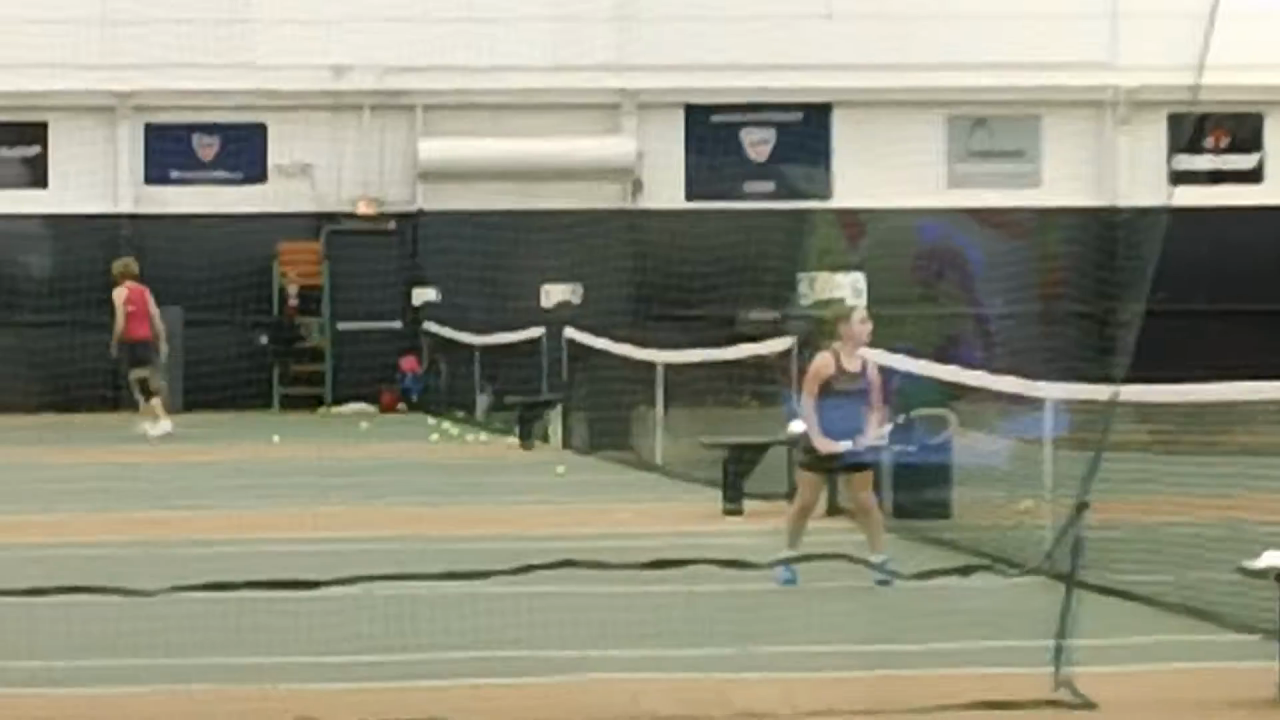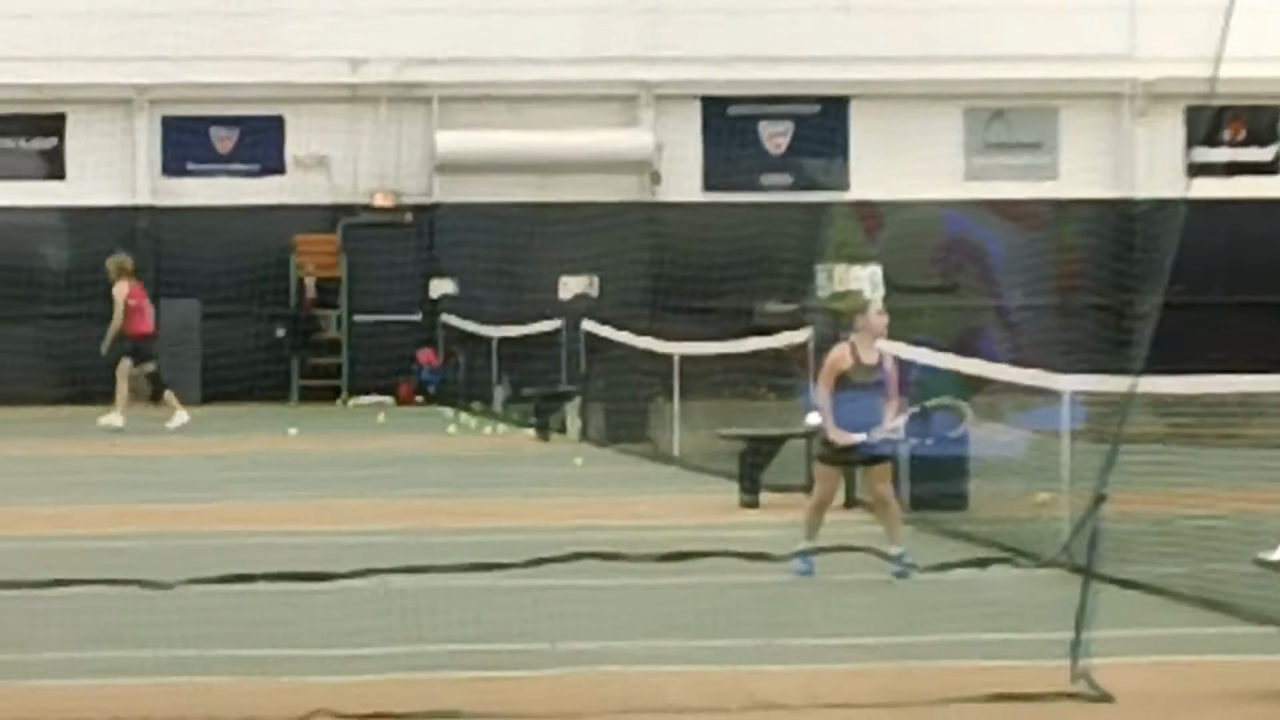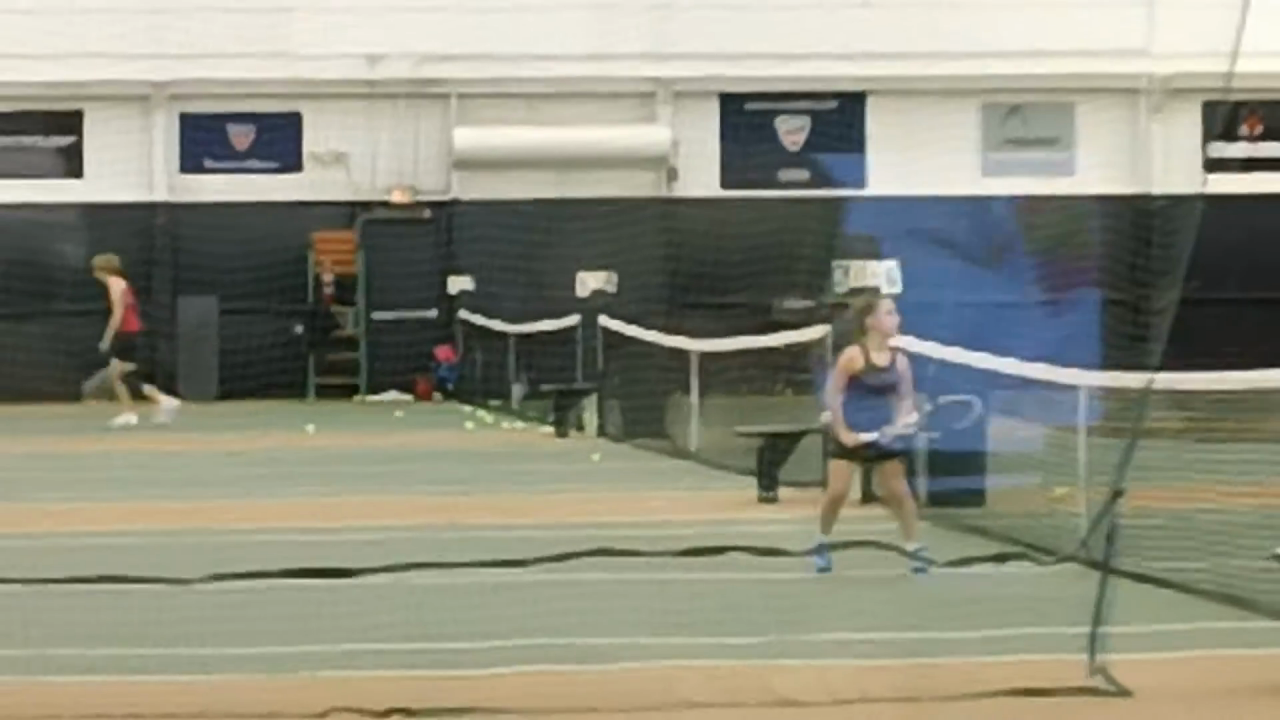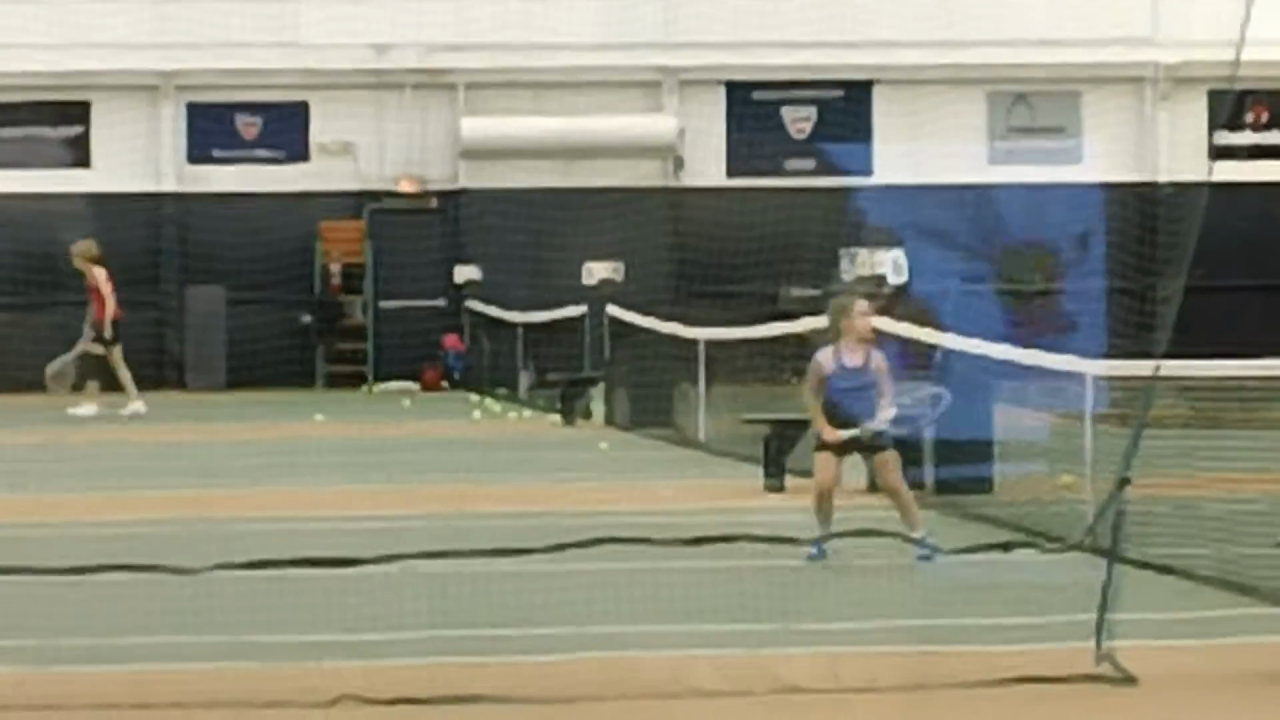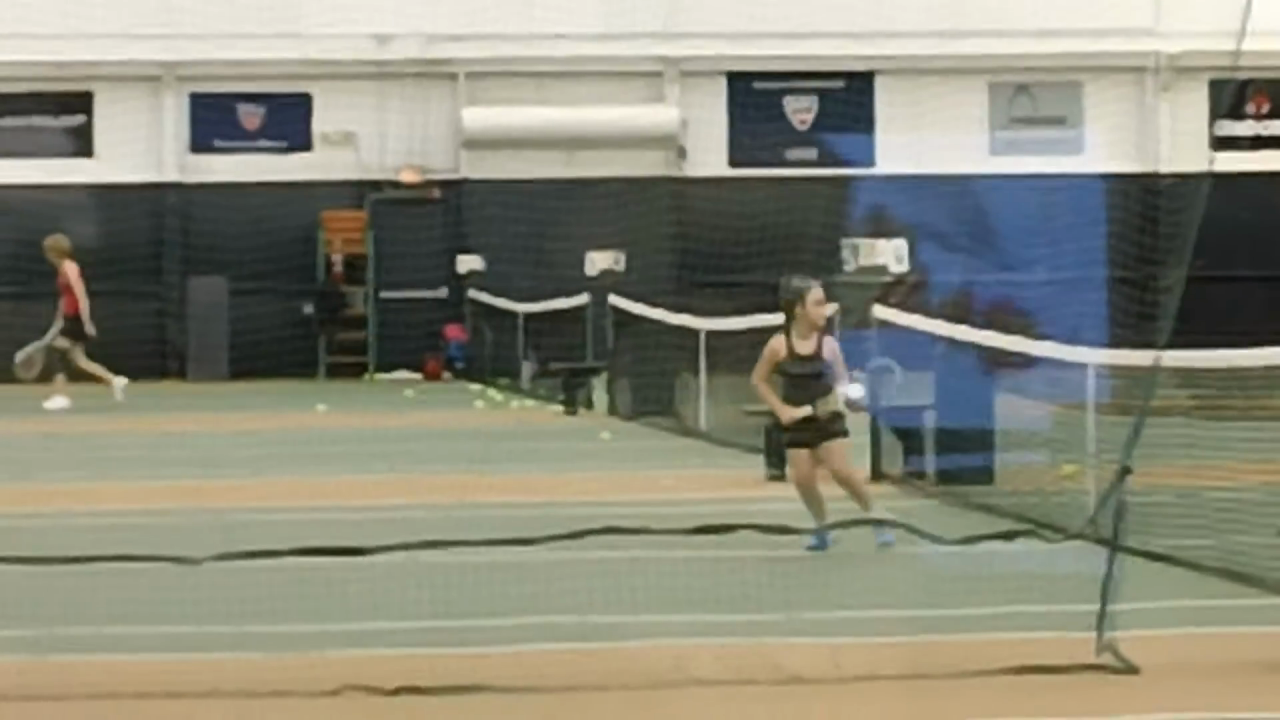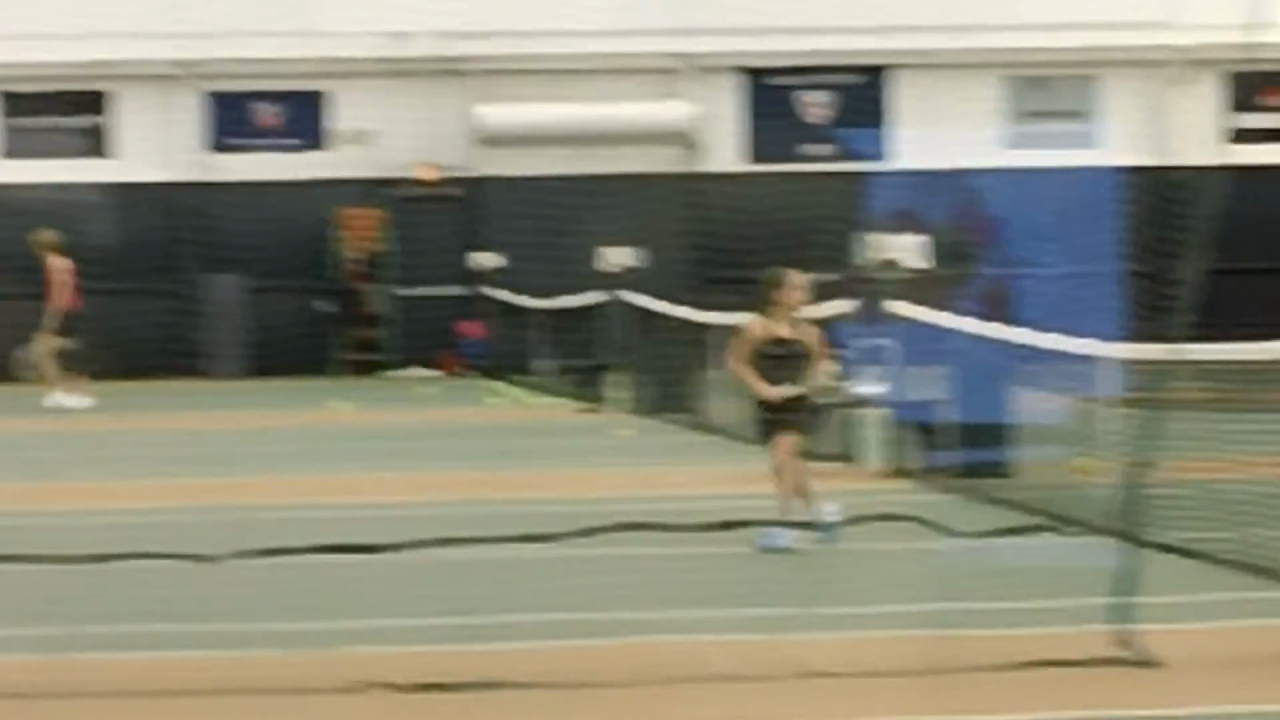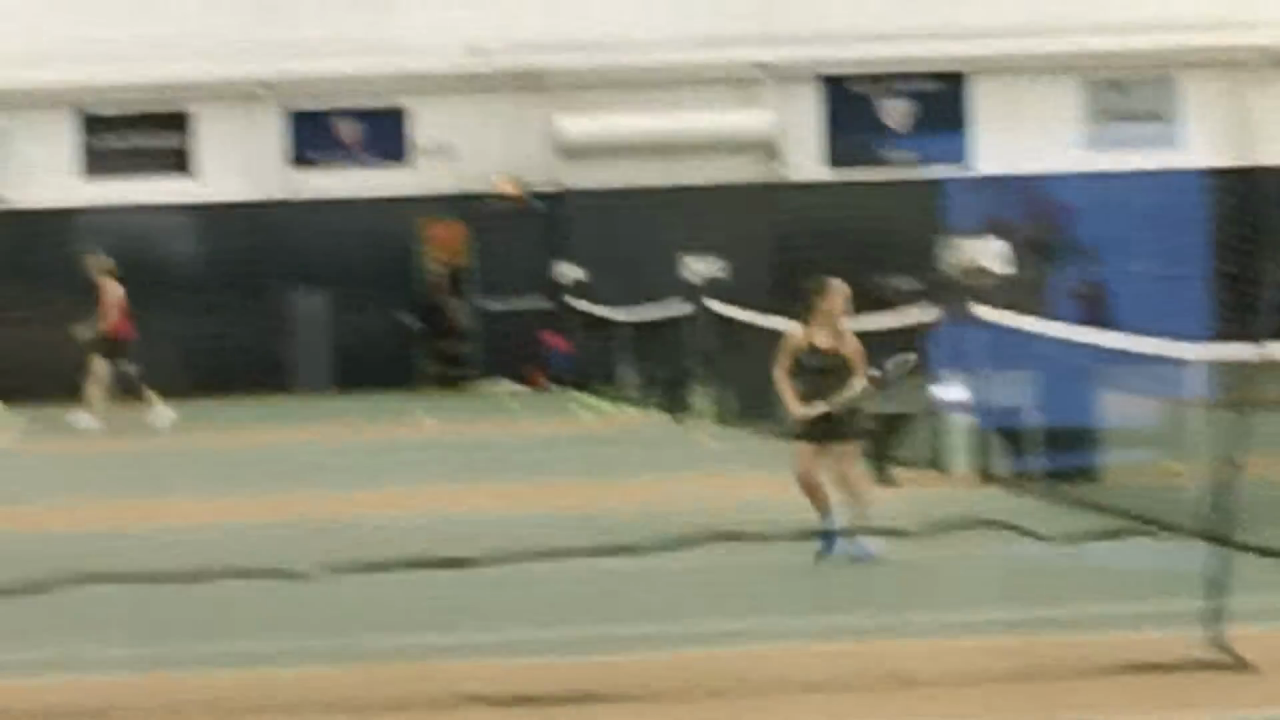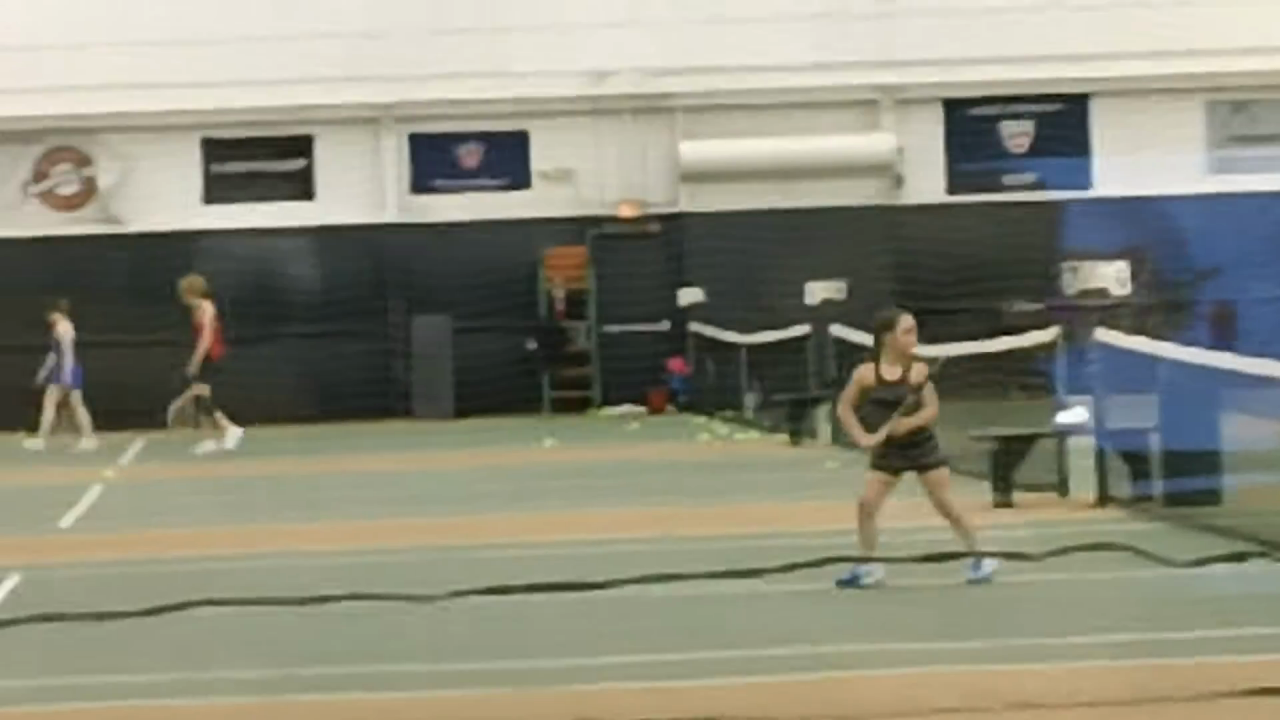
dt=0.2s
person 1, frame 1
left shoulder: (870, 368)
right shoulder: (824, 361)
left elbow: (876, 408)
right elbow: (806, 402)
left wrist: (870, 434)
right wrist: (817, 437)
left hip: (856, 445)
right hip: (822, 443)
left knee: (865, 502)
right knee: (805, 502)
left ankle: (880, 560)
right ankle: (788, 558)
person 1, frame 2
left shoulder: (886, 360)
right shoulder: (841, 354)
left elbow: (892, 399)
right elbow: (821, 394)
left wrist: (886, 424)
right wrist: (832, 430)
left hip: (873, 436)
right hip: (840, 436)
left knee: (884, 495)
right knee: (823, 496)
left ankle: (897, 553)
right ankle: (805, 551)
person 1, frame 3
left shoulder: (899, 360)
right shoulder: (852, 355)
left elbow: (906, 398)
right elbow: (831, 394)
left wrist: (900, 423)
right wrist: (841, 431)
left hip: (884, 435)
right hip: (851, 435)
left knee: (898, 492)
right knee: (836, 492)
left ankle: (914, 549)
right ankle: (823, 544)
person 1, frame 4
left shoulder: (876, 358)
right shoulder: (824, 358)
left elbow: (886, 394)
right elbow: (809, 394)
left wrist: (881, 418)
right wrist: (823, 428)
left hip: (870, 430)
right hip: (835, 431)
left knee: (894, 484)
right knee: (823, 485)
left ankle: (920, 537)
right ankle: (822, 537)
person 1, frame 5
left shoulder: (829, 344)
right shoulder: (778, 345)
left elbow: (843, 380)
right elbow: (758, 380)
left wrist: (837, 399)
right wrist: (781, 409)
left hip: (828, 418)
right hip: (795, 420)
left knee: (842, 472)
right knee: (803, 479)
left ankle: (876, 519)
right ankle: (822, 528)
person 1, frame 6
left shoulder: (806, 332)
right shoulder: (755, 328)
left elbow: (819, 363)
right elbow: (736, 361)
left wrist: (808, 382)
right wrist: (762, 388)
left hip: (796, 406)
right hip: (771, 407)
left knee: (783, 465)
right knee: (784, 467)
left ankle: (782, 528)
right ankle: (823, 512)
person 1, frame 7
left shoulder: (846, 340)
right shoulder: (797, 338)
left elbow: (860, 378)
right elbow: (780, 371)
left wrist: (845, 396)
right wrist: (793, 404)
left hip: (840, 416)
right hip: (812, 417)
left knee: (846, 473)
right knee: (803, 474)
left ankle: (864, 535)
right ankle: (830, 526)
person 1, frame 8
left shoulder: (918, 370)
right shoulder: (865, 373)
left elbow: (931, 410)
right elbow: (844, 408)
left wrist: (907, 424)
right wrist: (861, 437)
left hip: (920, 445)
right hip: (887, 450)
left knee: (944, 504)
right knee: (866, 503)
left ankle: (980, 558)
right ankle: (870, 569)
